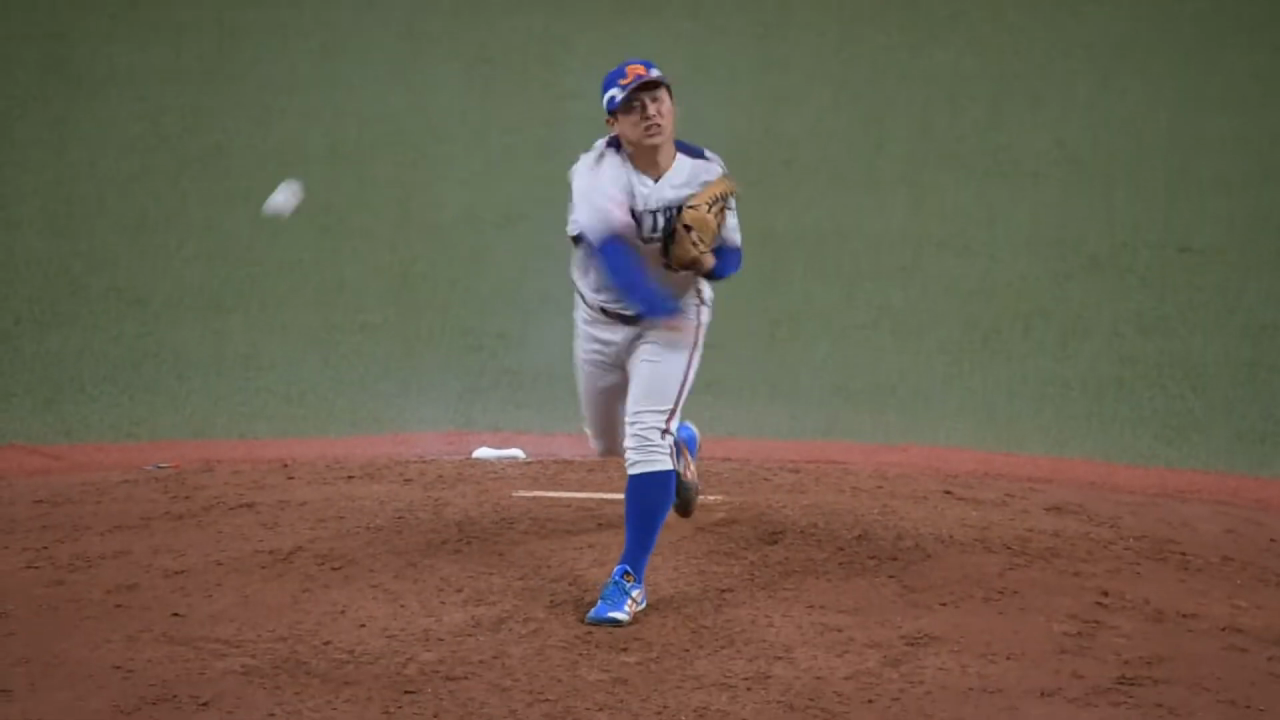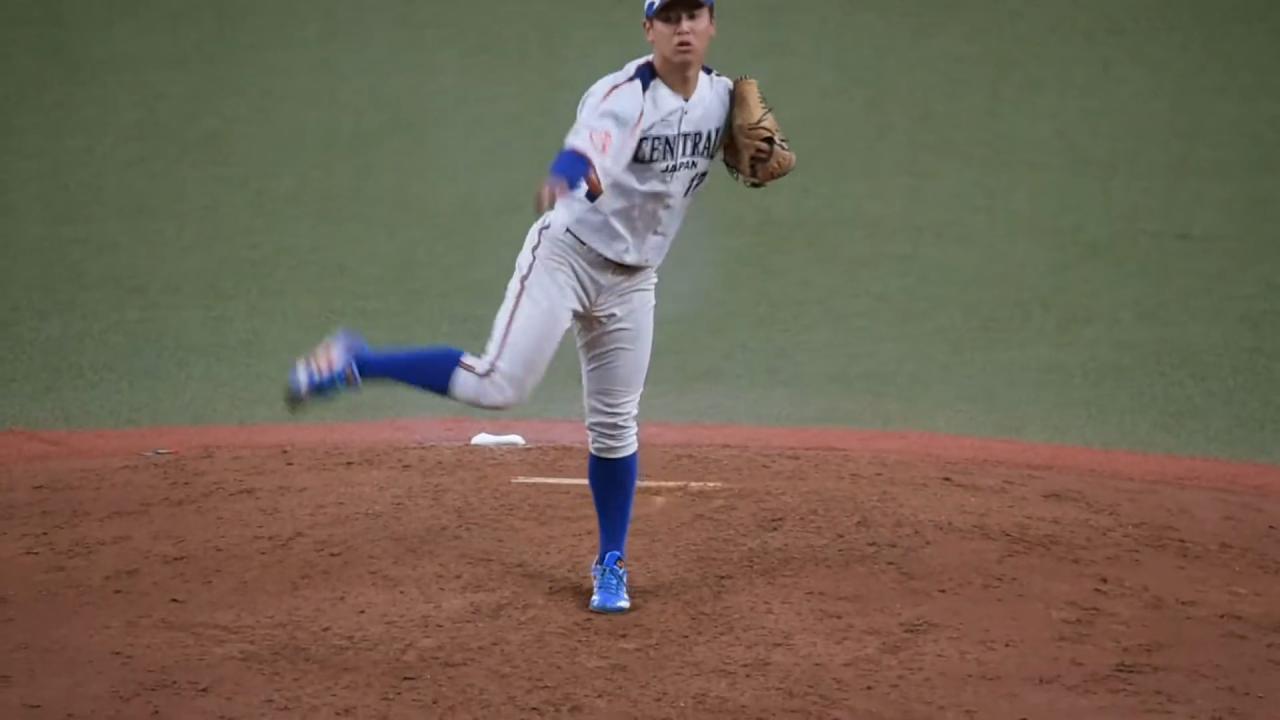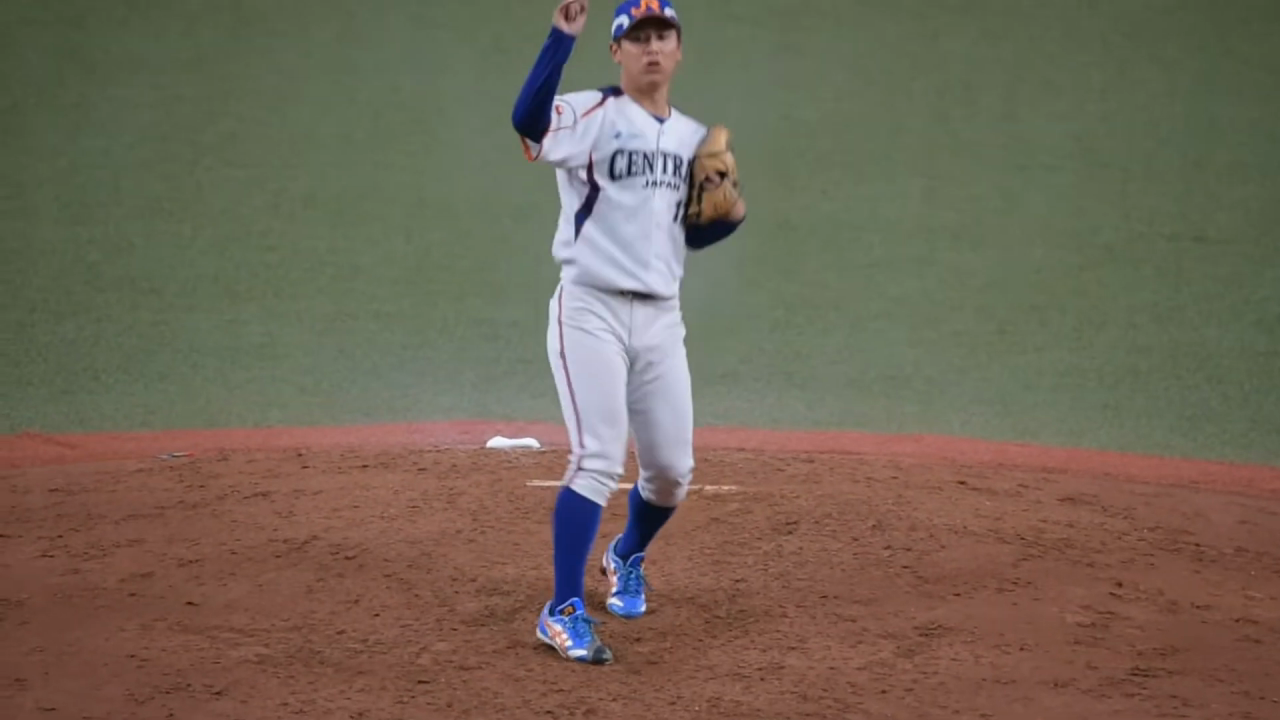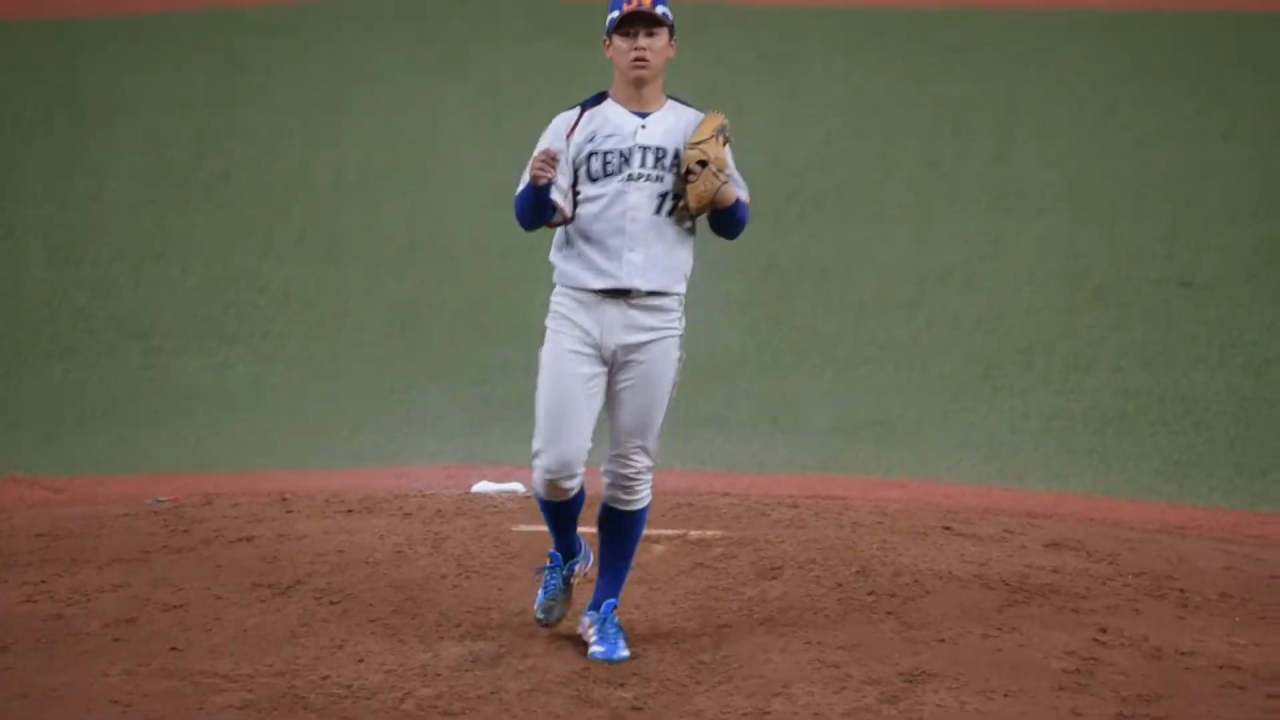
dt=0.4s
person 1, frame 1
left shoulder: (706, 170)
right shoulder: (596, 171)
left elbow: (729, 252)
right elbow: (612, 249)
left wrist: (707, 262)
right wrist: (659, 304)
left hip: (673, 321)
right hip: (600, 319)
left knee: (646, 436)
right knee: (608, 440)
left ankle: (630, 577)
right ankle: (675, 440)
person 1, frame 2
left shoulder: (721, 93)
right shoulder: (620, 95)
left elbow: (705, 148)
right elbow: (579, 154)
right wrist: (561, 183)
left hip: (632, 280)
right hip: (566, 257)
left knee: (614, 425)
right knee: (494, 385)
left ankle: (612, 562)
right ankle: (351, 360)
person 1, frame 3
left shoulder: (694, 138)
right shoulder: (589, 116)
right elbow: (528, 121)
left wrist: (730, 217)
left hip: (661, 323)
right hip: (588, 315)
left knee: (673, 473)
right knee: (598, 461)
left ankle: (627, 557)
right ankle: (563, 609)
person 1, frame 4
left shoulder: (697, 128)
right shoulder: (574, 124)
left elbow: (732, 226)
right elbow: (530, 215)
left wrist: (727, 196)
right wrist: (539, 182)
left hip: (655, 319)
right hip: (577, 312)
left knee: (630, 471)
right knee: (558, 461)
left ankle: (604, 610)
right ankle: (566, 557)
